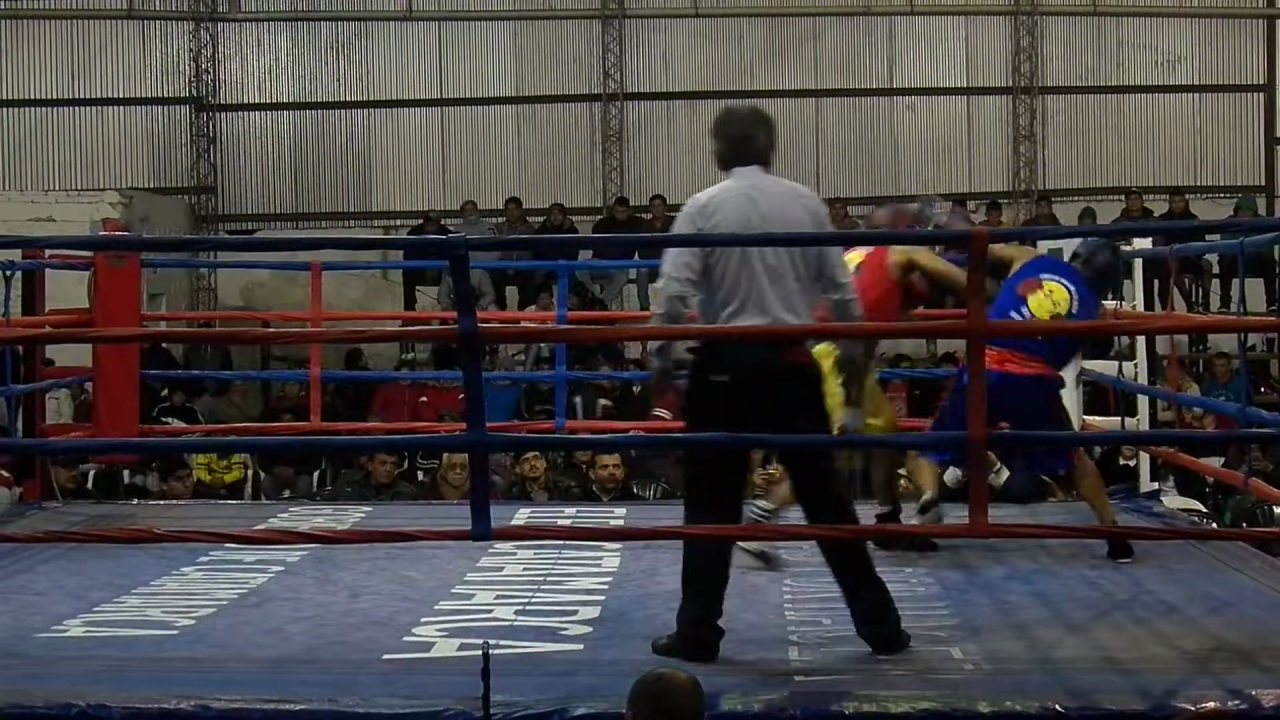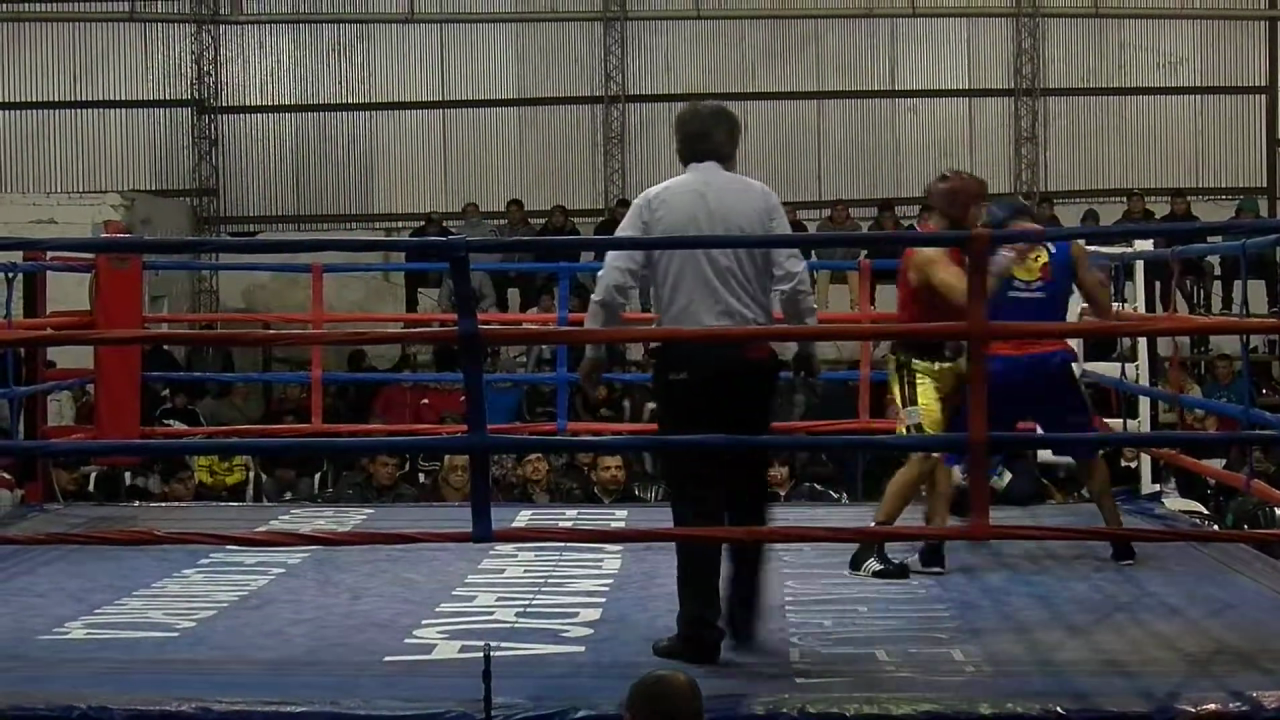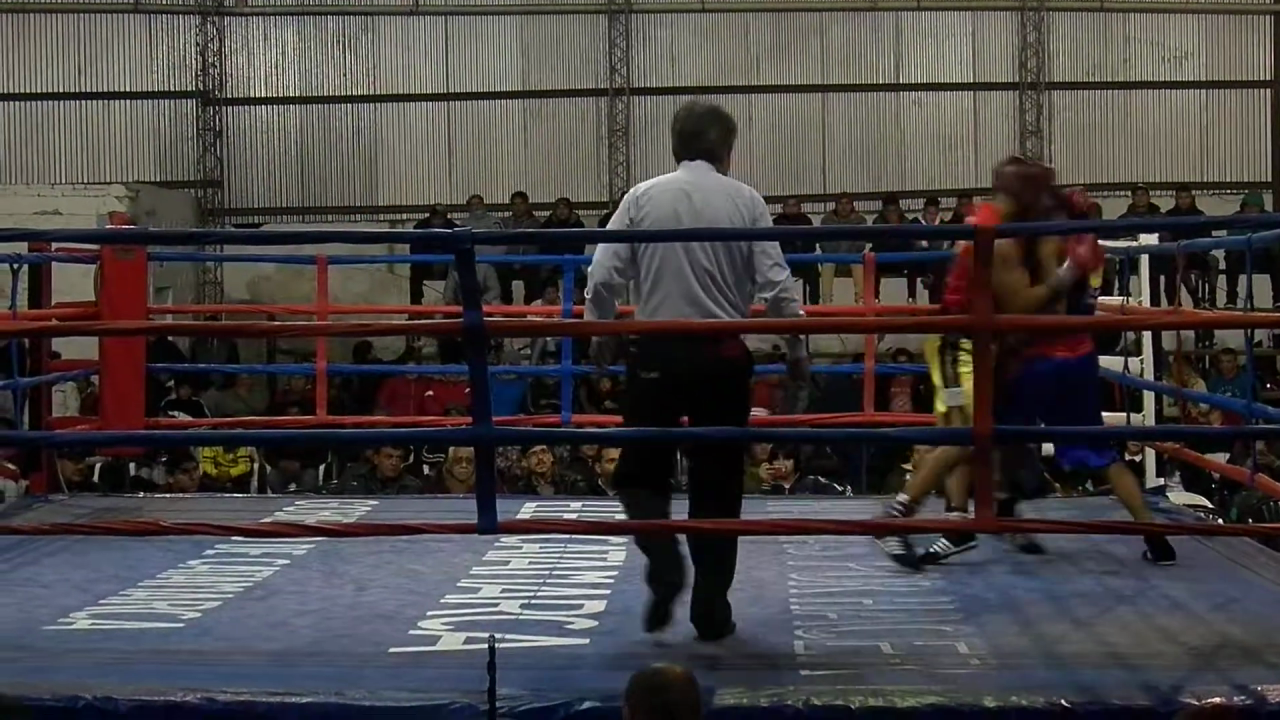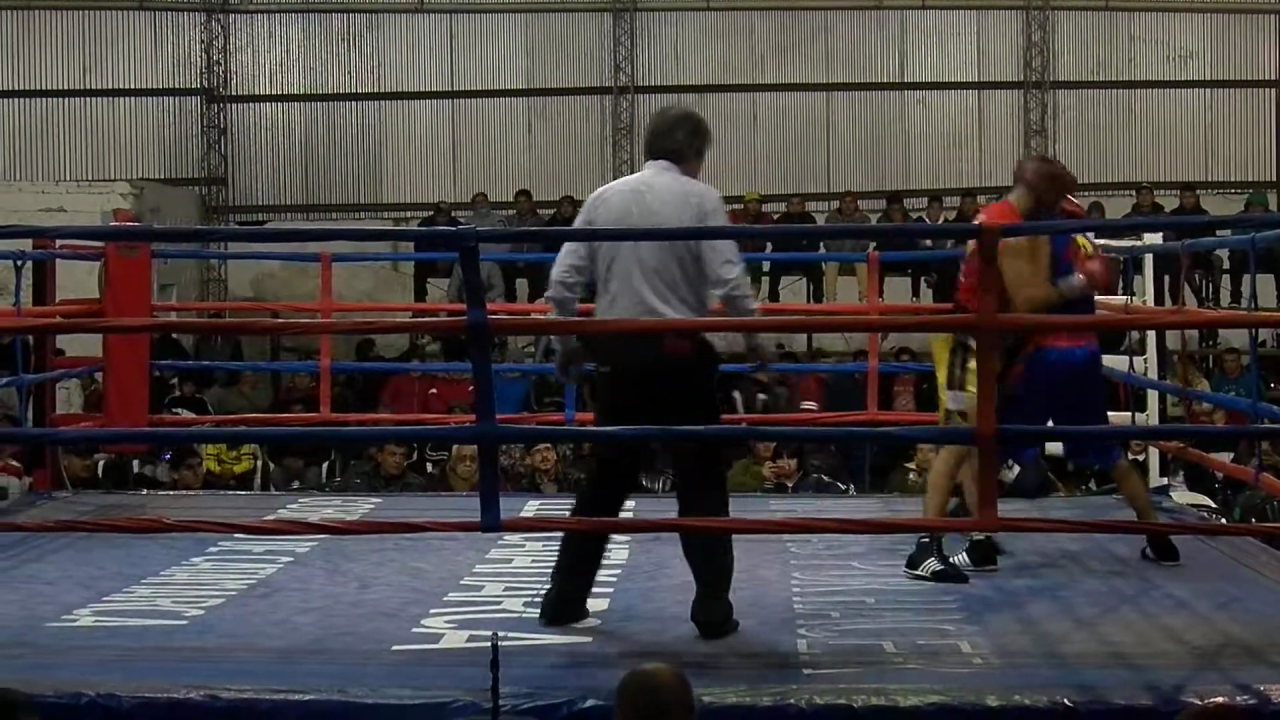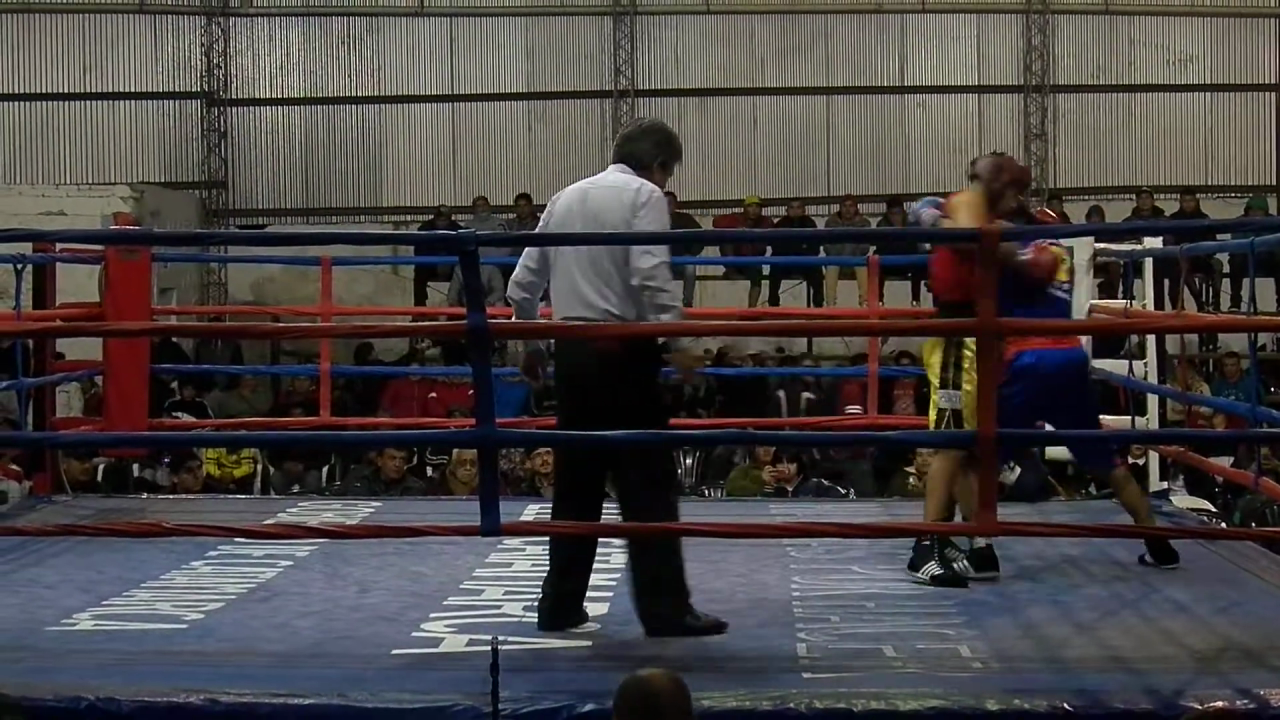
dt=0.3s
person 1, frame 1
left shoulder: (703, 207)
right shoulder: (805, 202)
left elbow: (674, 294)
right elbow: (839, 287)
left wrist: (661, 359)
right wrist: (854, 351)
left hip: (725, 364)
right hip: (791, 361)
left knee: (711, 502)
right knee: (825, 497)
left ankle: (697, 630)
right ankle: (879, 623)
person 1, frame 2
left shoulder: (654, 202)
right shoulder: (759, 197)
left elbow: (613, 283)
right elbow: (793, 281)
left wrist: (595, 348)
right wrist: (807, 344)
left hip: (684, 360)
right hip: (748, 357)
left knee: (694, 495)
right knee: (746, 490)
left ankle: (699, 628)
right ankle: (741, 615)
person 1, frame 3
left shoulder: (642, 198)
right shoulder: (745, 200)
left elbow: (602, 278)
right elbow: (776, 284)
left wrist: (601, 332)
right wrist: (796, 348)
left hip: (658, 355)
right hip: (722, 357)
left knee: (642, 475)
right knee: (717, 486)
left ankle: (666, 569)
right ankle: (711, 609)
person 1, frame 4
left shoulder: (603, 198)
right shoulder: (700, 198)
left elbow: (563, 282)
right elbow: (728, 281)
left wrist: (567, 343)
right wrist: (753, 338)
left hip: (620, 354)
right hip: (680, 354)
left knee: (605, 481)
right knee: (702, 485)
left ankle: (564, 598)
right ankle: (713, 608)
person 1, frame 5
left shoulder: (564, 198)
right shoulder: (644, 195)
left elbow: (522, 285)
right elbow: (650, 275)
left wrist: (530, 345)
right wrist: (678, 340)
left hip: (572, 350)
right hip: (621, 349)
left knee: (576, 482)
right knee: (648, 482)
left ankle: (560, 603)
right ankle: (665, 608)
person 2, frame 1
left shoulder: (856, 256)
right shoulder: (905, 254)
right elbow: (964, 281)
left hip: (840, 352)
right hip: (842, 355)
left knee: (885, 434)
left ankle: (889, 524)
right ankle: (761, 514)
person 2, frame 2
left shoulder: (950, 242)
right shoulder: (928, 250)
right elbow: (966, 296)
right wrist: (1006, 259)
left hip: (943, 358)
right hip: (917, 362)
right knee: (924, 458)
right ankle: (868, 548)
person 2, frame 3
left shoulder: (988, 216)
right shoulder: (1000, 241)
right elbow: (1022, 303)
right wrist: (1071, 271)
left hip: (971, 339)
right hip: (961, 344)
right knee: (958, 438)
left ankle: (957, 522)
right ankle: (897, 516)
person 2, frame 4
left shoulder: (995, 214)
right shoulder: (1012, 233)
right elbow: (1027, 300)
right wrist: (1078, 283)
left hip: (974, 333)
right hip: (969, 339)
right knee: (959, 444)
right ankle: (925, 548)
person 2, frame 5
left shoulder: (968, 215)
right shoulder: (971, 202)
right elbow: (970, 233)
left hip: (970, 337)
right hip: (955, 338)
left knee: (964, 441)
right knee: (951, 442)
left ankle: (937, 540)
right ankle: (927, 549)
person 3, frame 1
left shoulder: (1030, 260)
right shoulder: (1090, 308)
left elbow: (983, 249)
right elbow: (1060, 358)
left hip: (984, 372)
right hip: (1034, 383)
left knee: (931, 449)
right knee: (1073, 455)
left ankle: (929, 502)
right ankle: (1115, 538)
person 3, frame 2
right shoulder: (1070, 248)
right elbow: (1102, 310)
right wrist: (1095, 278)
left hip: (998, 363)
right hip: (1050, 361)
left knee: (955, 451)
right knee: (1087, 449)
left ankle: (933, 541)
right ankle: (1119, 538)
person 3, frame 3
left shoulder: (1051, 239)
right shoulder: (1084, 238)
left elbow: (1051, 307)
left hip: (1044, 358)
right hip: (1081, 357)
right knee: (1100, 455)
right ankle: (1156, 539)
person 3, frame 4
right shoulder: (1077, 237)
left hip: (1048, 354)
right hip: (1083, 352)
right knee: (1106, 454)
left ankle: (980, 544)
right ankle: (1160, 542)
person 3, frame 5
right shoulder: (1057, 248)
left hip: (1030, 360)
right hip: (1071, 357)
right knee: (1102, 458)
left ankle: (980, 551)
right ankle: (1158, 545)
